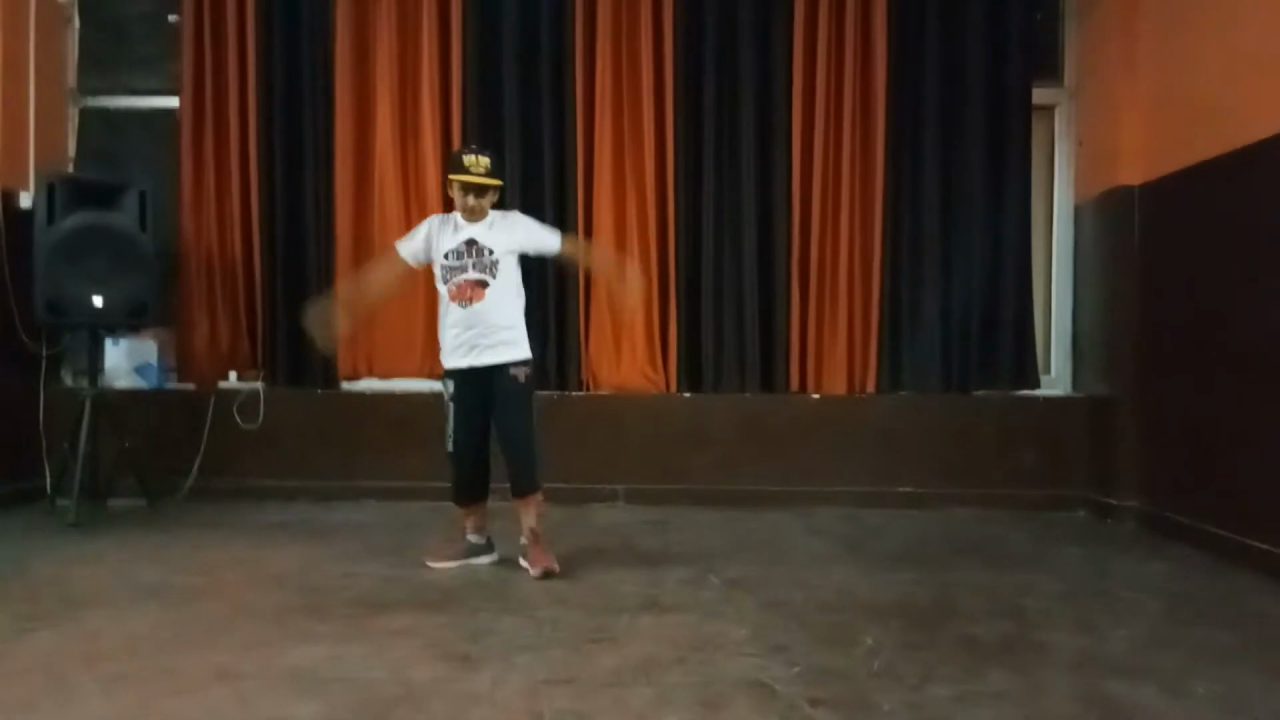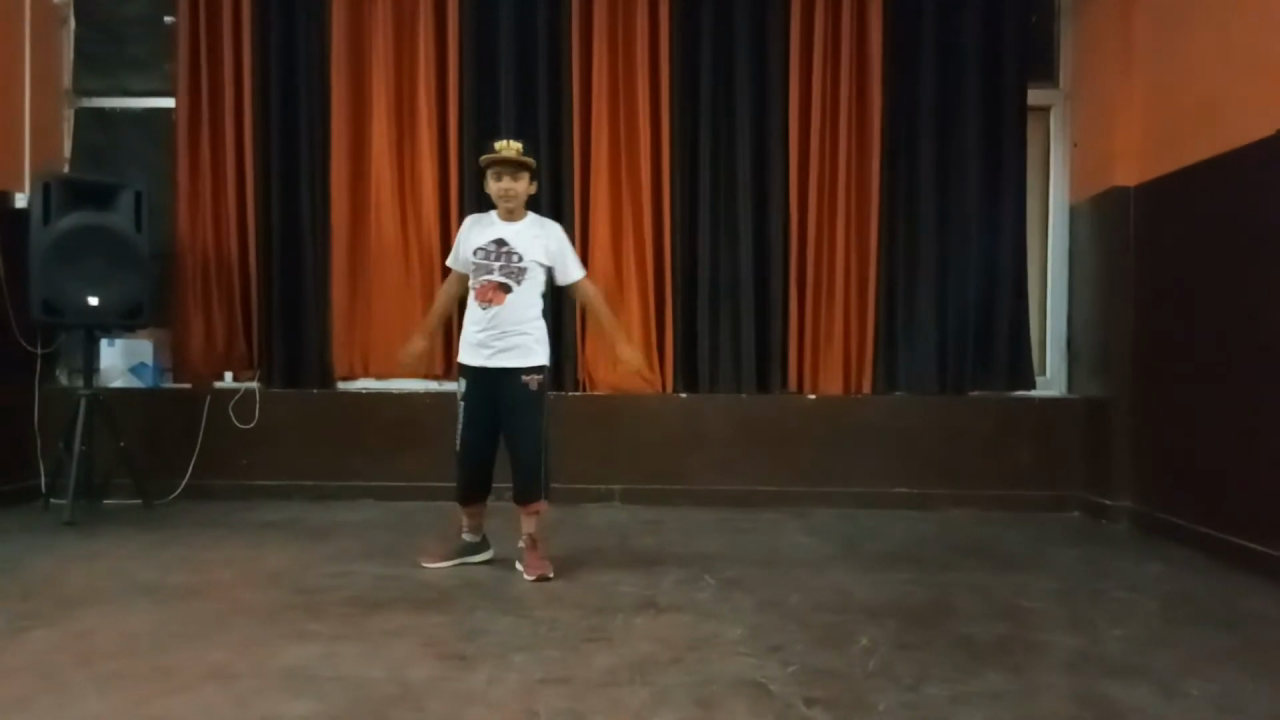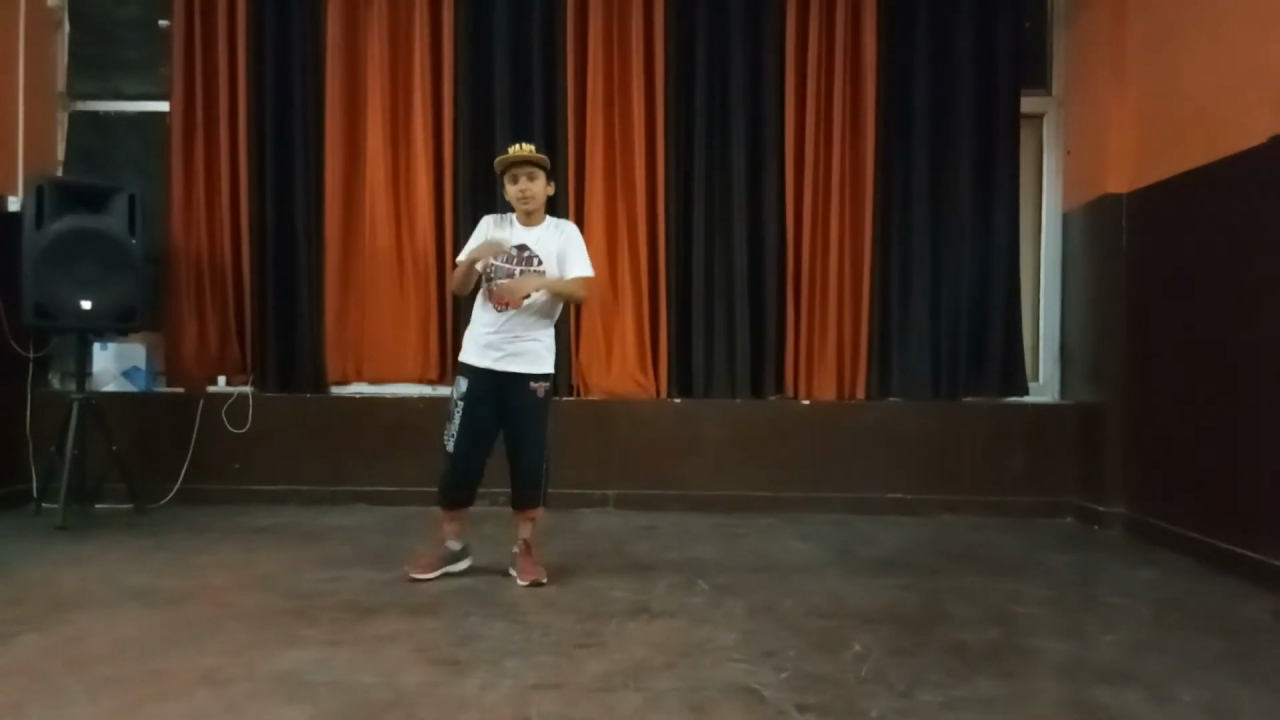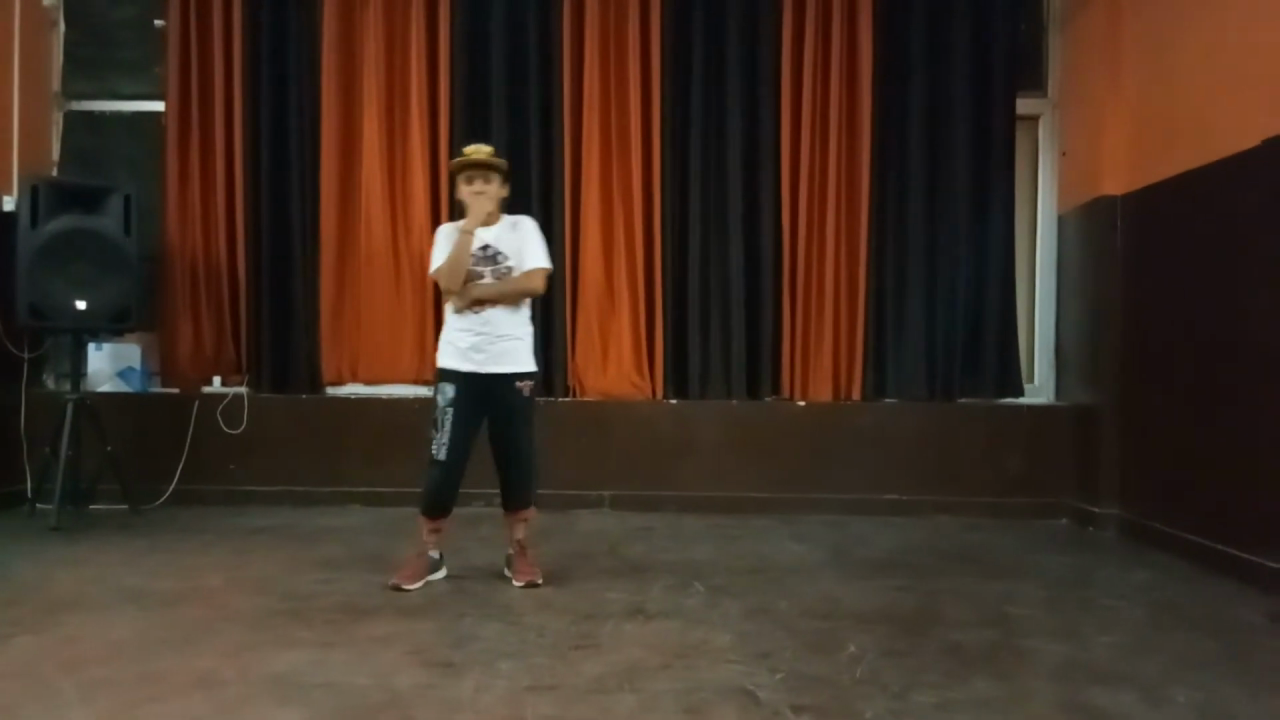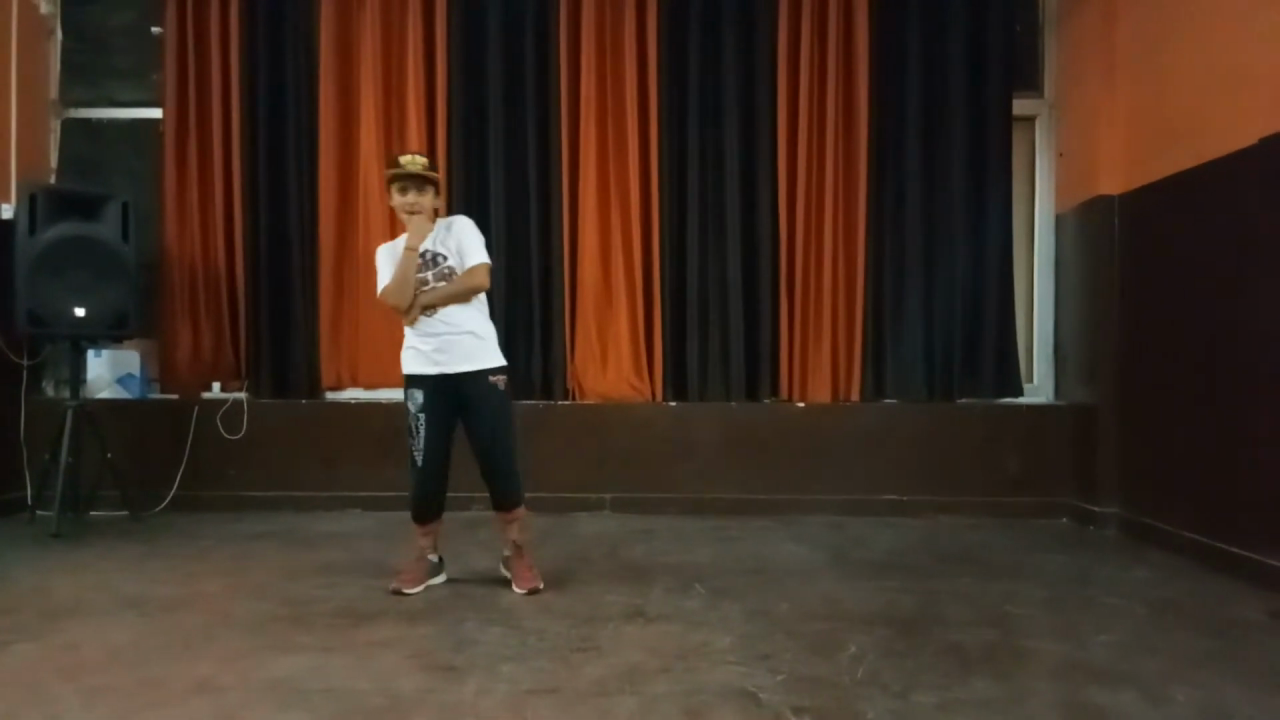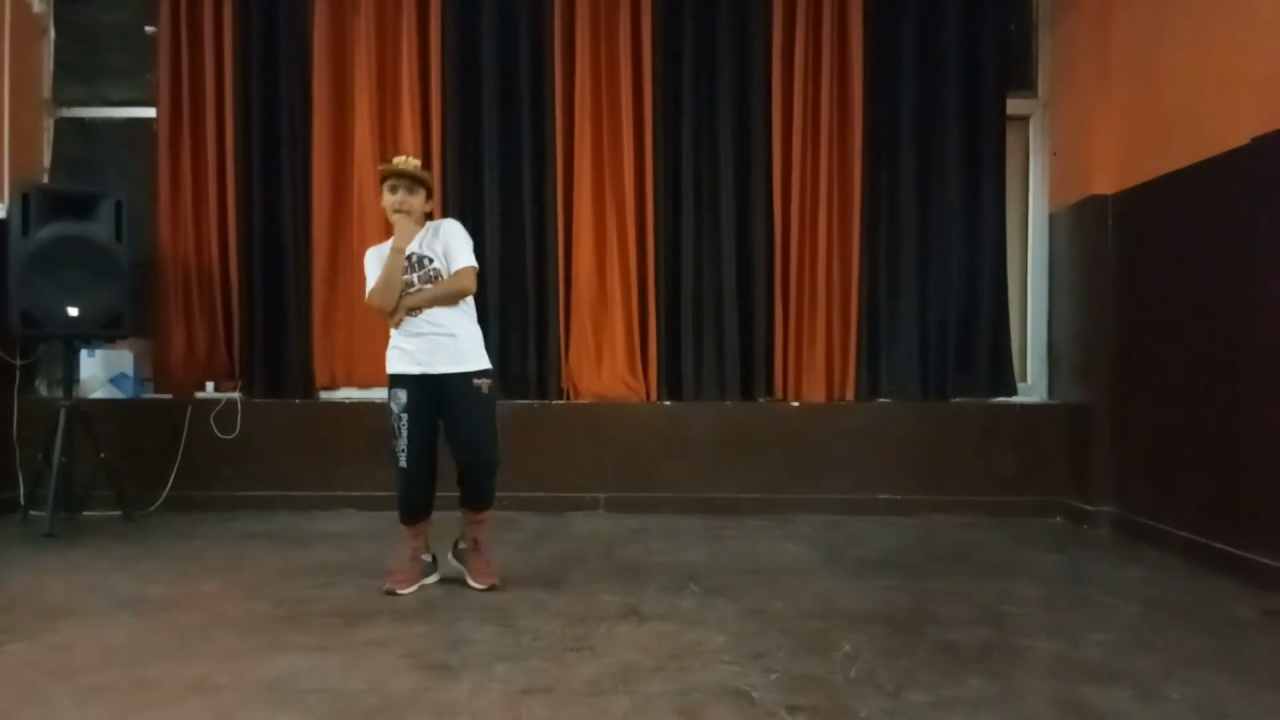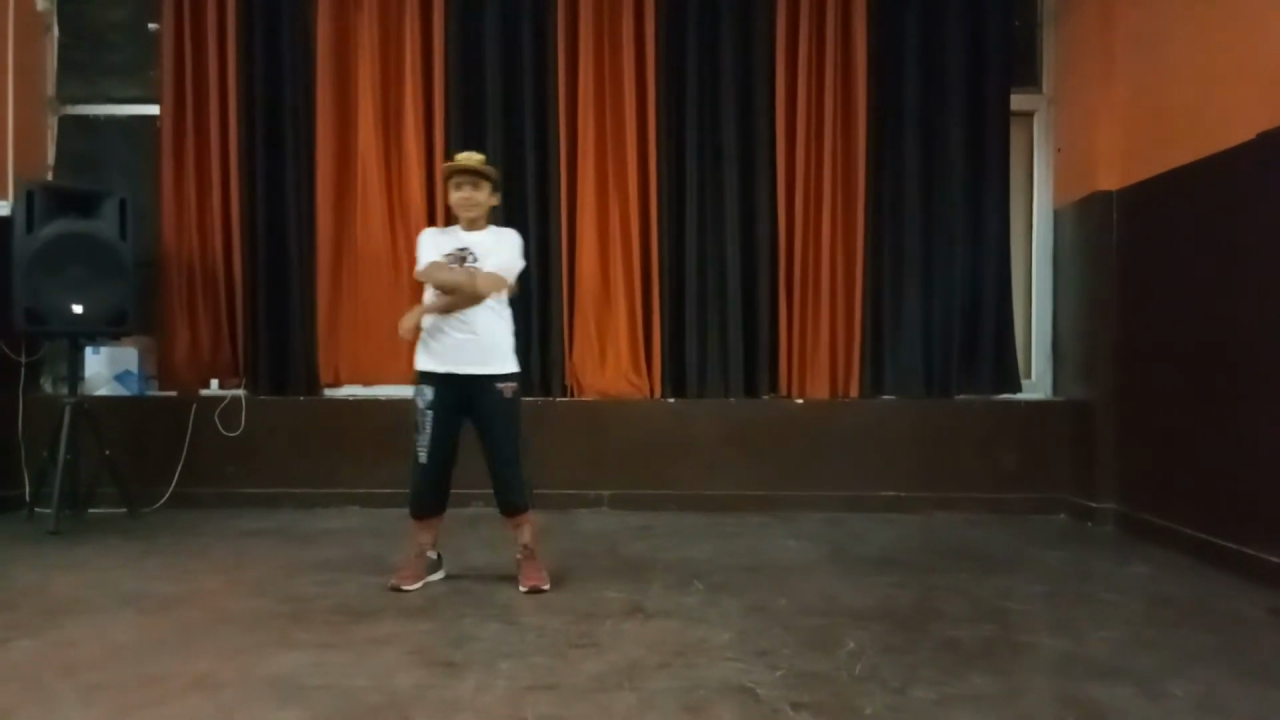
dt=0.4s
person 1, frame 1
left shoulder: (515, 224)
right shoulder: (435, 228)
left elbow: (567, 247)
right elbow: (393, 267)
left wrist: (616, 271)
right wrist: (346, 303)
left hip: (509, 358)
right hip: (459, 362)
left knee: (520, 448)
right knee: (464, 454)
left ankle: (533, 541)
right ankle: (475, 537)
person 1, frame 2
left shoulder: (548, 232)
right shoulder: (471, 227)
left elbow: (582, 288)
right elbow: (454, 284)
left wrist: (618, 340)
right wrist: (424, 334)
left hip: (525, 361)
right hip: (474, 360)
left knee: (527, 453)
right knee: (471, 453)
left ankle: (530, 545)
right ankle: (471, 537)
person 1, frame 3
left shoulder: (564, 233)
right shoulder: (489, 226)
left elbow: (580, 289)
right elbow: (460, 284)
left wrist: (542, 282)
right wrist: (476, 257)
left hip: (531, 365)
right hip: (478, 360)
left knee: (529, 460)
right knee: (460, 454)
left ankle: (524, 550)
right ankle: (452, 545)
person 1, frame 4
left shoulder: (523, 227)
right shoulder: (449, 233)
left elbow: (534, 283)
right elbow: (448, 284)
left wrist: (475, 291)
right wrist: (470, 227)
left hip: (512, 364)
right hip: (458, 364)
left knee: (517, 461)
right knee: (446, 459)
left ankle: (519, 551)
right ankle: (429, 553)
person 1, frame 5
left shoulder: (460, 227)
right shoulder: (389, 251)
left elbow: (479, 279)
right elbow: (397, 302)
left wrist: (423, 300)
right wrist: (413, 242)
left hip: (481, 363)
right hip: (425, 369)
left knee: (499, 460)
right knee: (426, 466)
left ankle: (516, 552)
right ankle: (427, 556)
person 1, frame 6
left shoulder: (448, 231)
right shoulder: (377, 254)
left elbow: (465, 284)
right elbow: (383, 305)
left wrist: (409, 303)
right wrist: (398, 244)
left hip: (465, 365)
right hip: (409, 371)
left knee: (479, 459)
right knee: (412, 467)
left ankle: (472, 545)
right ankle: (419, 556)
person 1, frame 7
left shoulder: (506, 239)
right shoulder: (432, 237)
left elbow: (485, 289)
right elbow: (433, 275)
left wrist: (425, 310)
right wrist: (467, 281)
left hip: (493, 368)
right hip: (438, 368)
left knee: (506, 463)
right knee: (431, 464)
left ankle: (527, 554)
right ankle: (425, 554)
